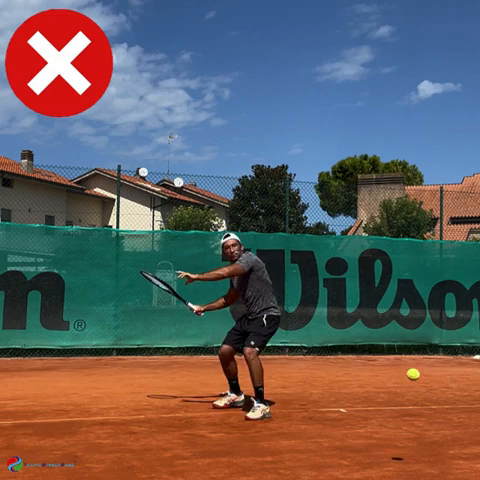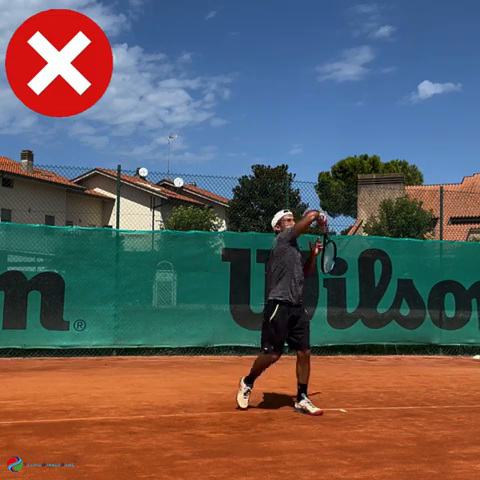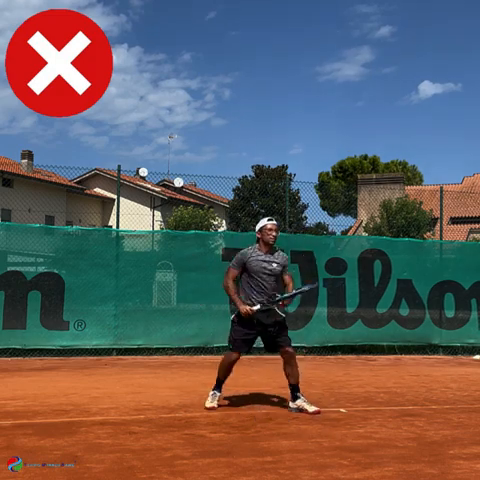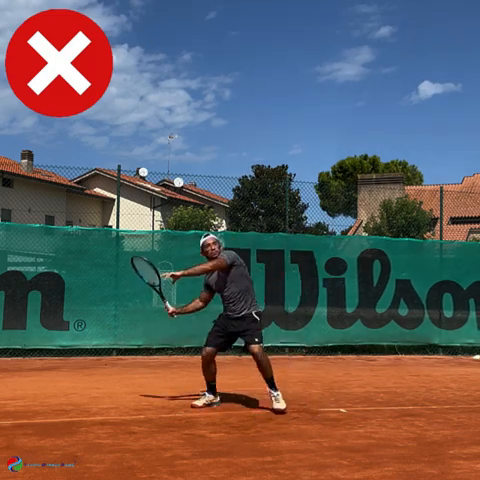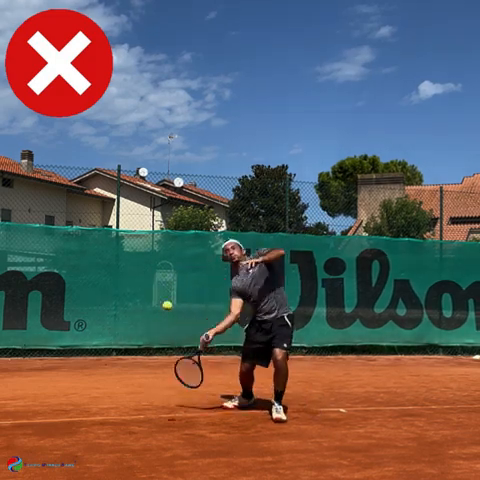
dt=1s
person 1, frame 1
left shoulder: (249, 259)
right shoulder: (233, 272)
left elbow: (223, 273)
right elbow: (230, 298)
left wrist: (196, 277)
right wrist: (204, 308)
left hip: (267, 316)
right hip: (249, 317)
left knee: (250, 352)
right knee: (224, 351)
left ankle: (261, 404)
right ankle: (235, 394)
person 1, frame 2
left shoulder: (293, 247)
right shoulder: (283, 240)
left elbow: (304, 273)
right elbow: (309, 217)
left wrist: (314, 252)
right wrist: (319, 215)
left hip: (297, 307)
right hip: (279, 305)
left knee: (304, 353)
right knee: (272, 354)
left ankle: (302, 399)
right ankle: (247, 382)
person 1, frame 3
left shoulder: (282, 257)
right shoulder: (245, 254)
left elbow: (289, 284)
right elbow: (228, 281)
left wrist: (288, 296)
right wrist: (240, 304)
left hip: (271, 313)
right hip: (247, 315)
left knee: (288, 352)
right knee: (233, 355)
left ankle: (296, 399)
right ankle: (216, 391)
person 1, frame 4
left shoulder: (230, 256)
right shoulder: (210, 278)
left elbow: (210, 266)
right elbow: (202, 301)
left wrist: (182, 274)
right wrist: (178, 310)
left hip: (248, 315)
right hip: (227, 318)
left knee: (256, 350)
right knee: (207, 354)
left ankle: (274, 392)
right ankle: (212, 395)
person 1, frame 5
left shoulder: (260, 256)
right shoulder: (236, 284)
left elbow: (280, 252)
right elbow: (235, 314)
left wrist: (259, 259)
right wrist: (214, 331)
left hip: (280, 318)
right hip: (258, 323)
left knee: (279, 357)
right knee: (245, 368)
left ankle: (277, 404)
right ankle: (246, 397)
